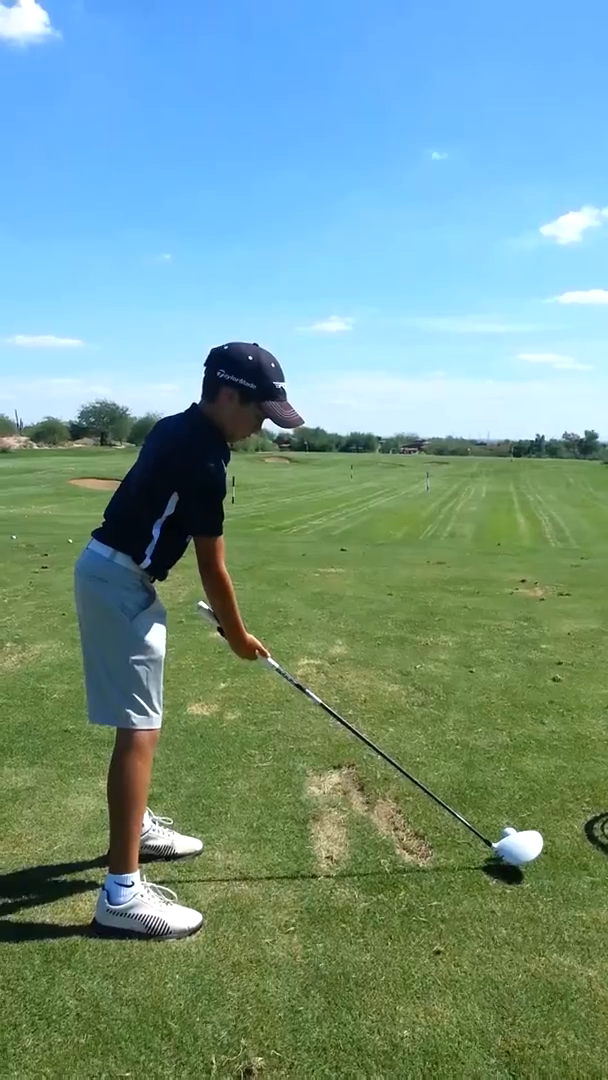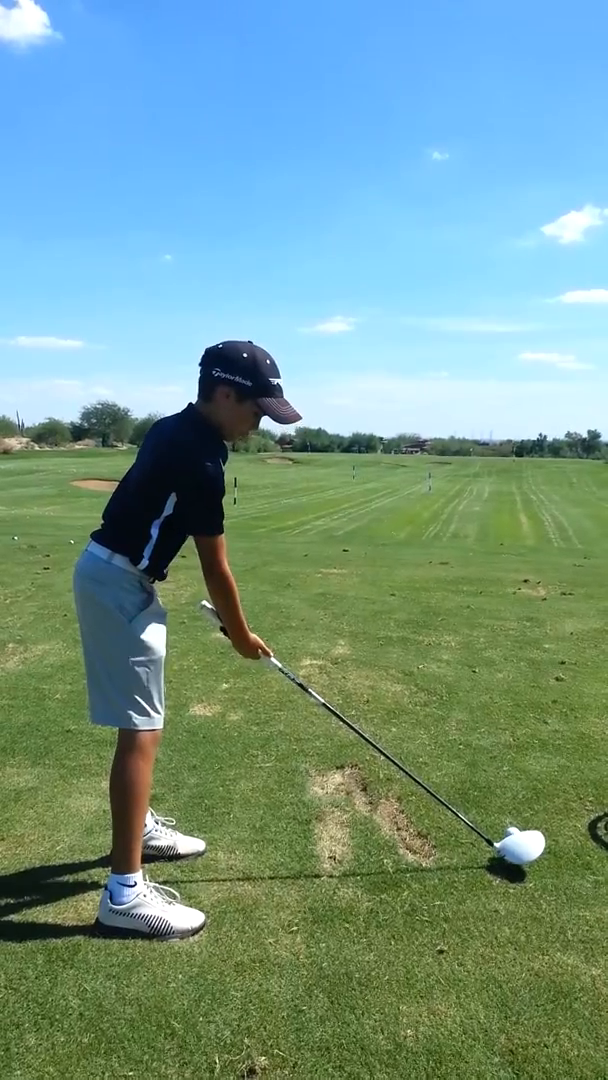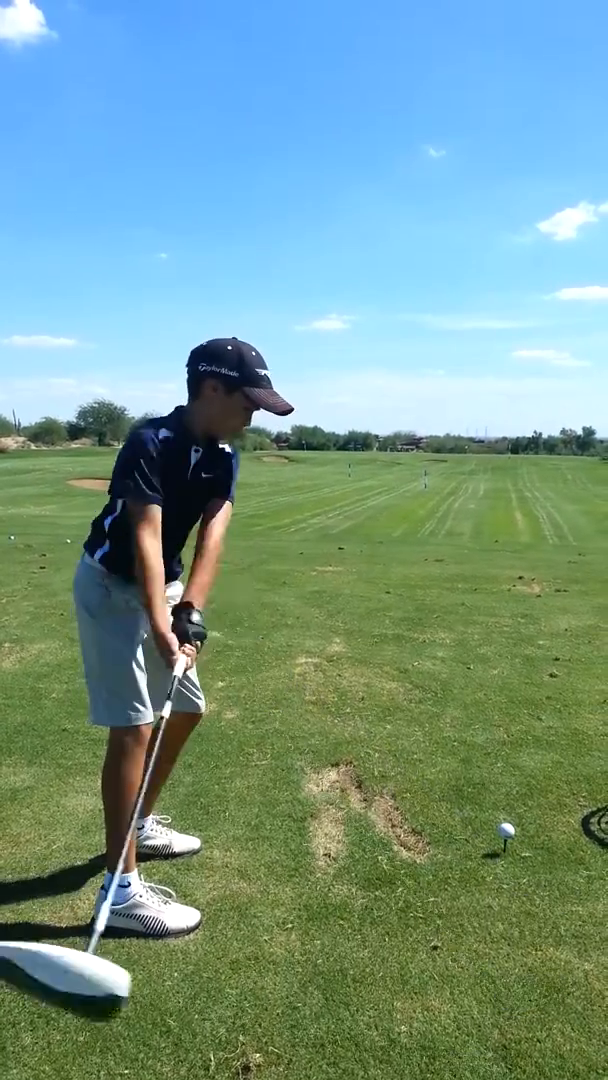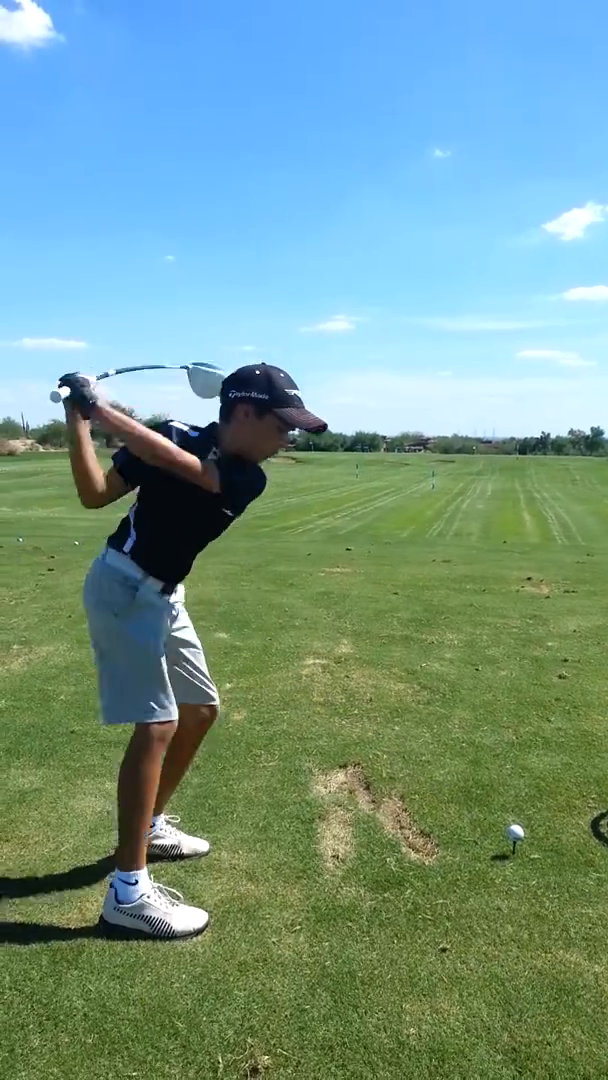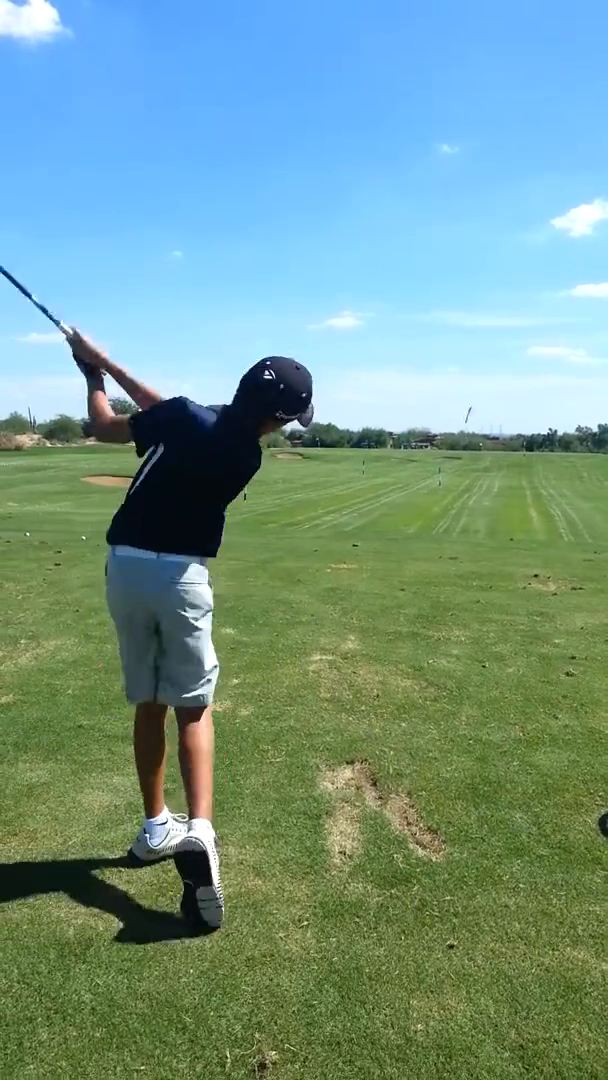
dt=0.5s
person 1, frame 1
left shoulder: (177, 429)
right shoulder: (202, 461)
right elbow: (212, 568)
right wrist: (237, 636)
left hip: (114, 570)
right hip: (121, 583)
left knee: (143, 716)
right knee: (139, 728)
left ankle: (137, 825)
right ankle: (121, 892)
person 1, frame 2
left shoulder: (175, 430)
right shoulder: (199, 462)
right elbow: (214, 565)
right wrist: (241, 634)
left hip: (116, 573)
right hip: (120, 584)
left knee: (146, 714)
right knee: (141, 728)
left ankle: (139, 825)
right ankle: (124, 893)
person 1, frame 3
left shoulder: (222, 459)
right shoulder: (150, 441)
left elbow: (211, 537)
right elbow: (147, 534)
left wrist: (192, 607)
right wrist: (157, 619)
left hip: (166, 589)
right hip: (115, 591)
left knee: (187, 710)
right knee: (133, 725)
left ankle: (140, 826)
right ankle: (123, 891)
person 1, frame 4
left shoulder: (247, 479)
right shoulder: (175, 435)
left elbow: (174, 460)
right elbow: (95, 494)
left wrist: (100, 408)
right wrist: (80, 417)
left hip: (161, 594)
right hip: (123, 588)
left knee: (200, 709)
right knee: (154, 725)
left ankle: (148, 824)
right ankle: (129, 890)
person 1, frame 5
left shoulder: (184, 418)
right shoulder: (248, 457)
left elbow: (102, 424)
left wrist: (94, 369)
right wrist: (106, 364)
left hip: (129, 566)
right hip: (184, 577)
left knee: (148, 704)
right knee: (193, 710)
left ankle: (156, 828)
right ankle: (198, 833)
